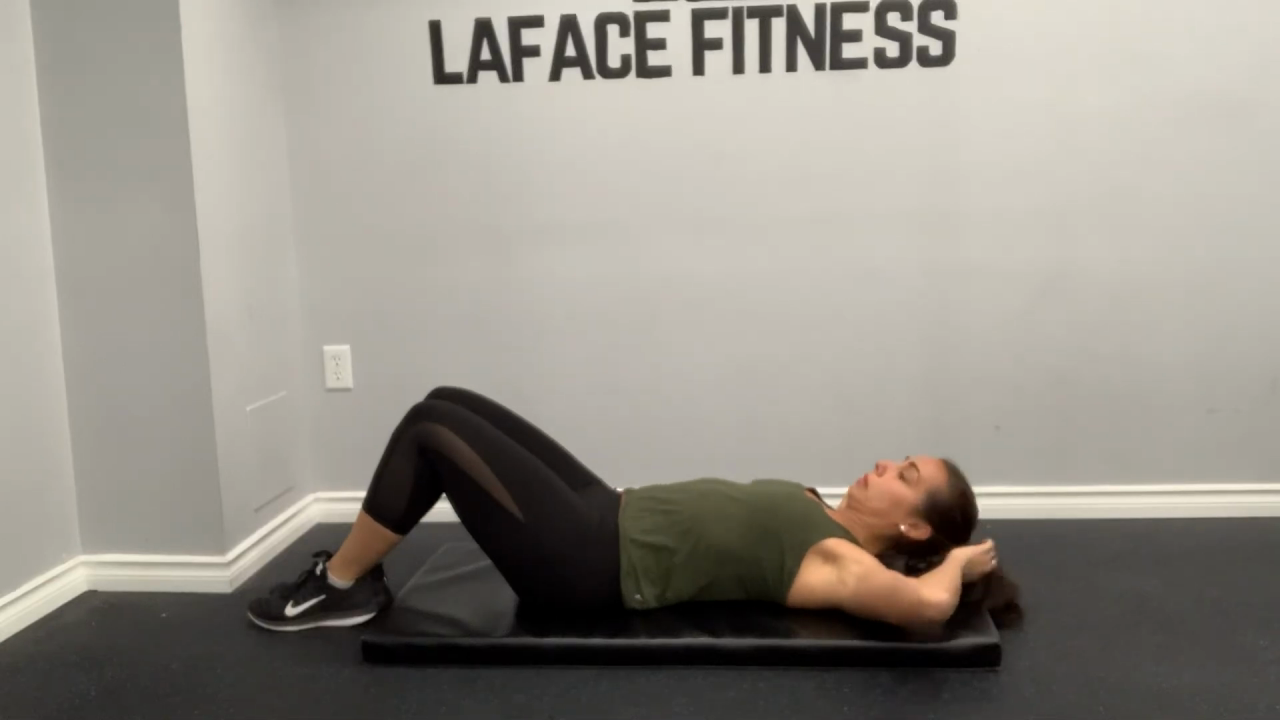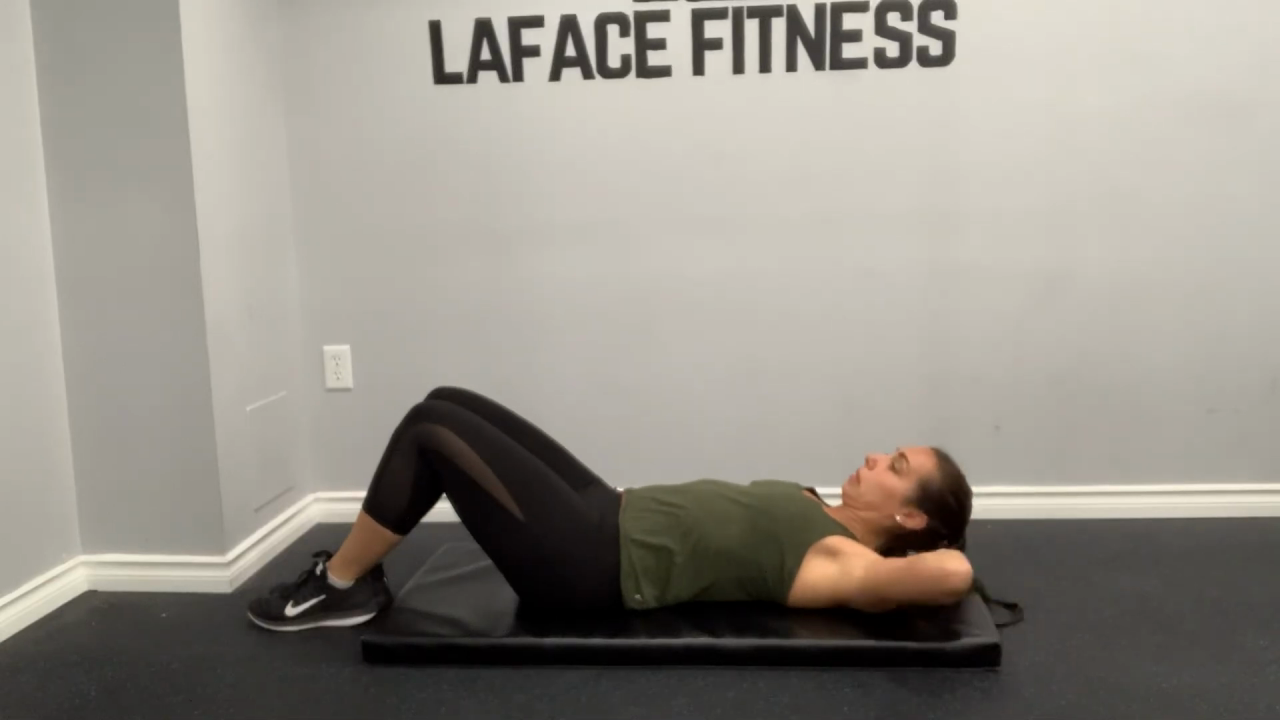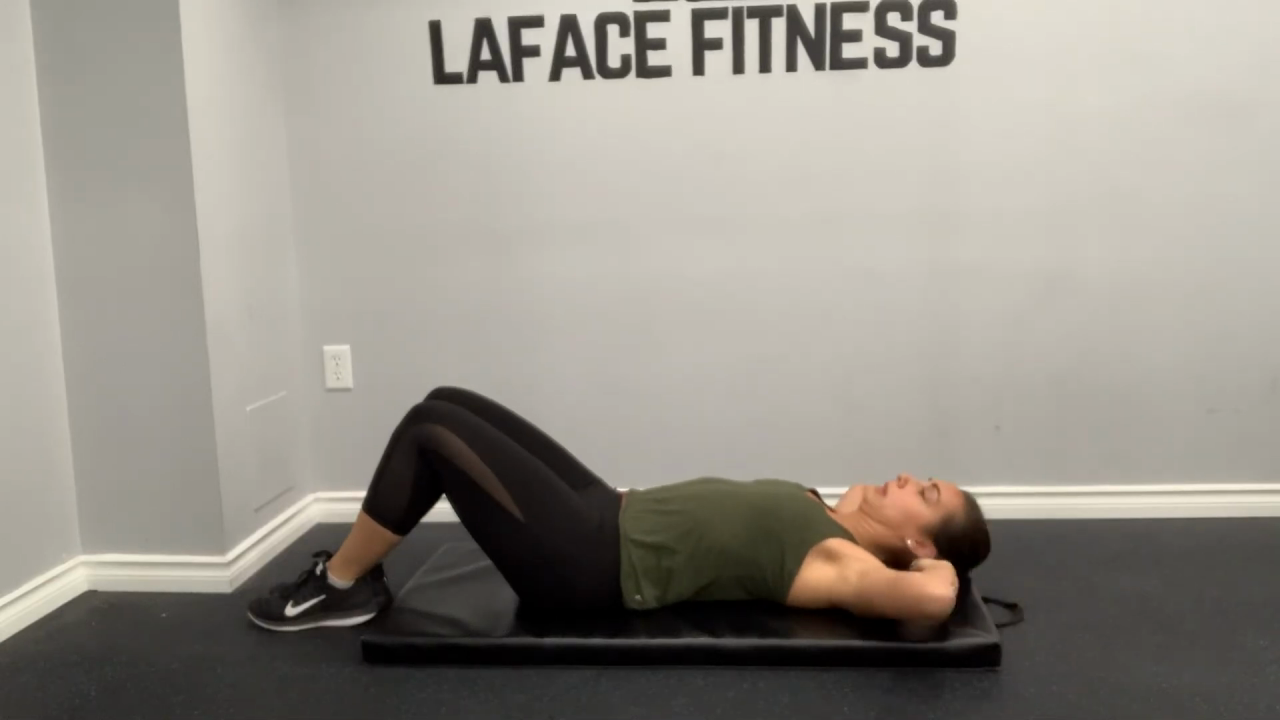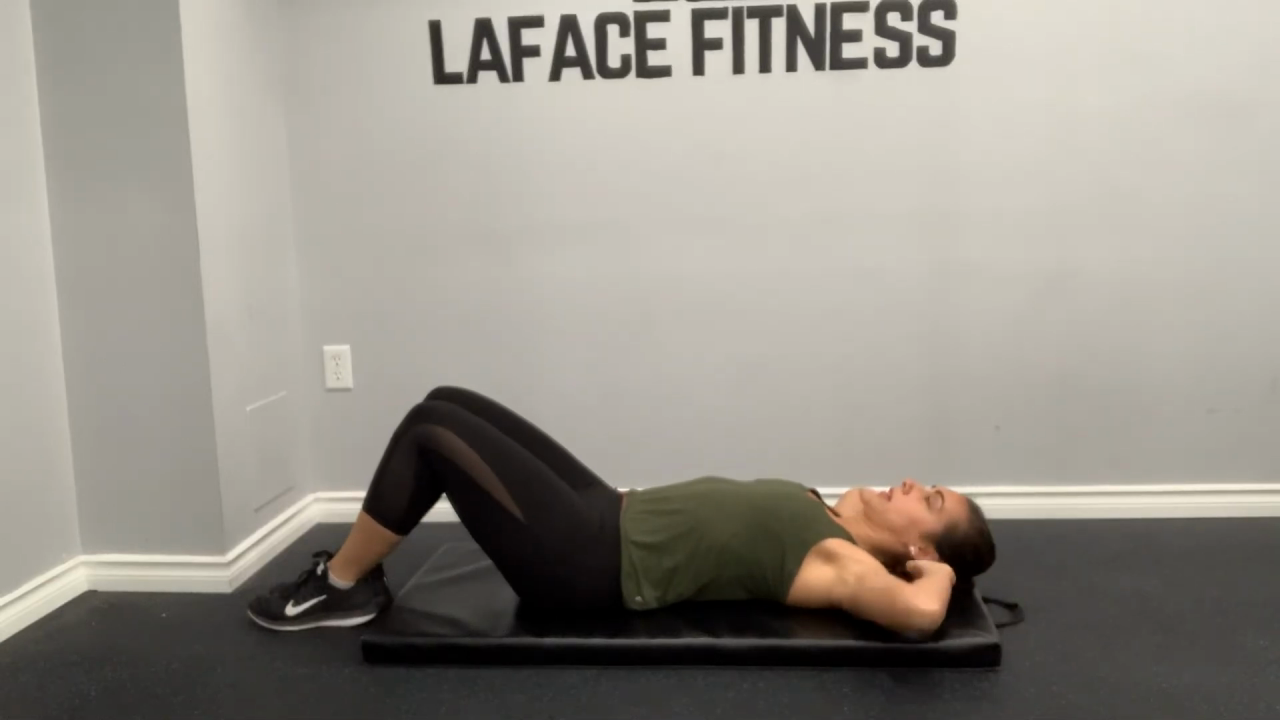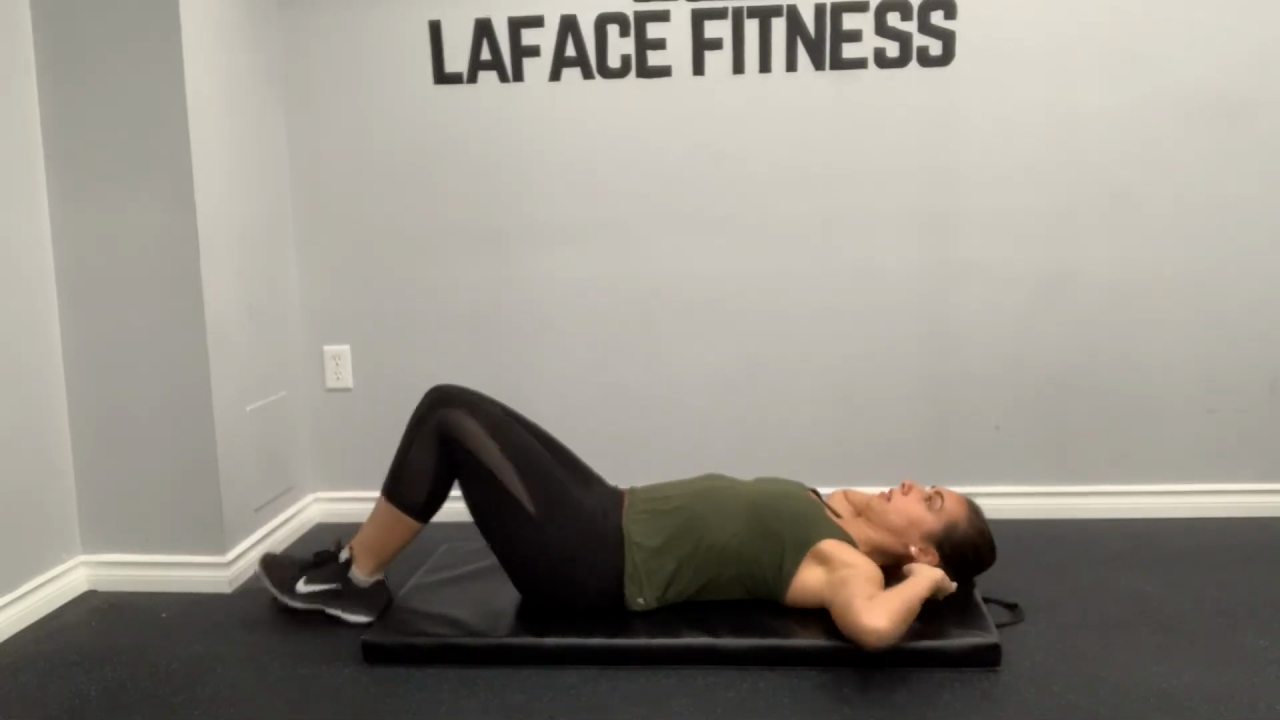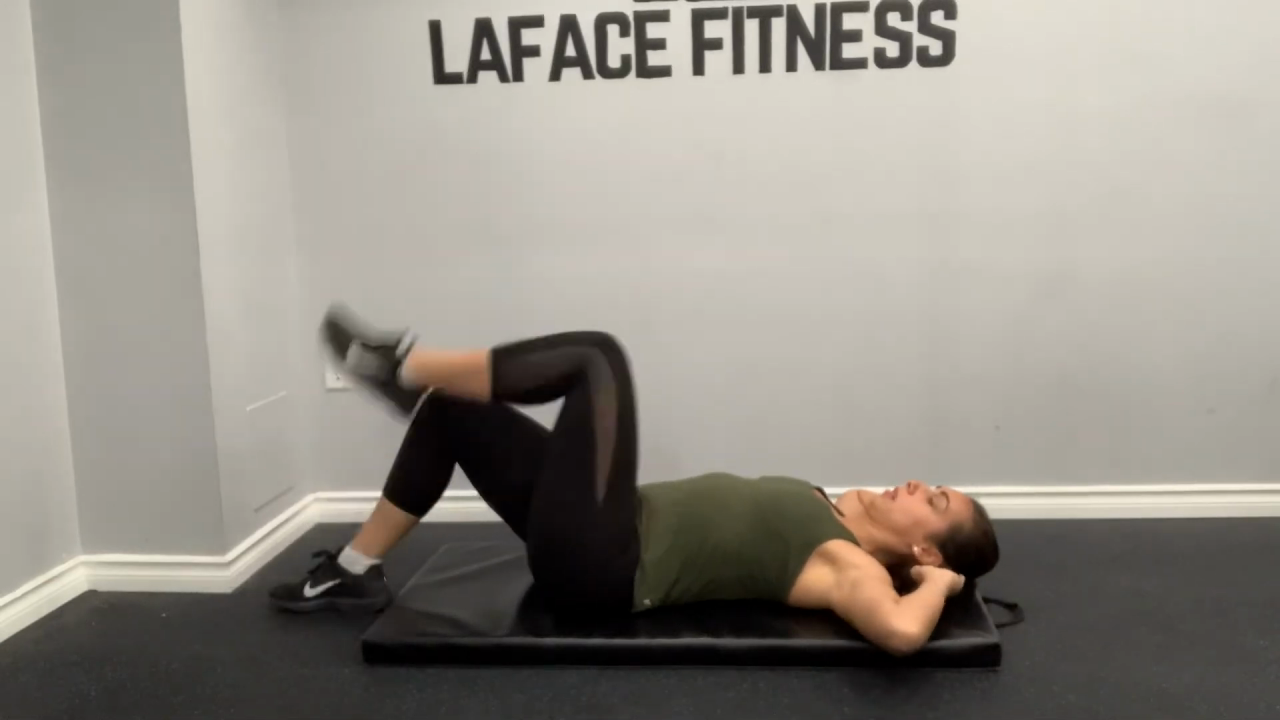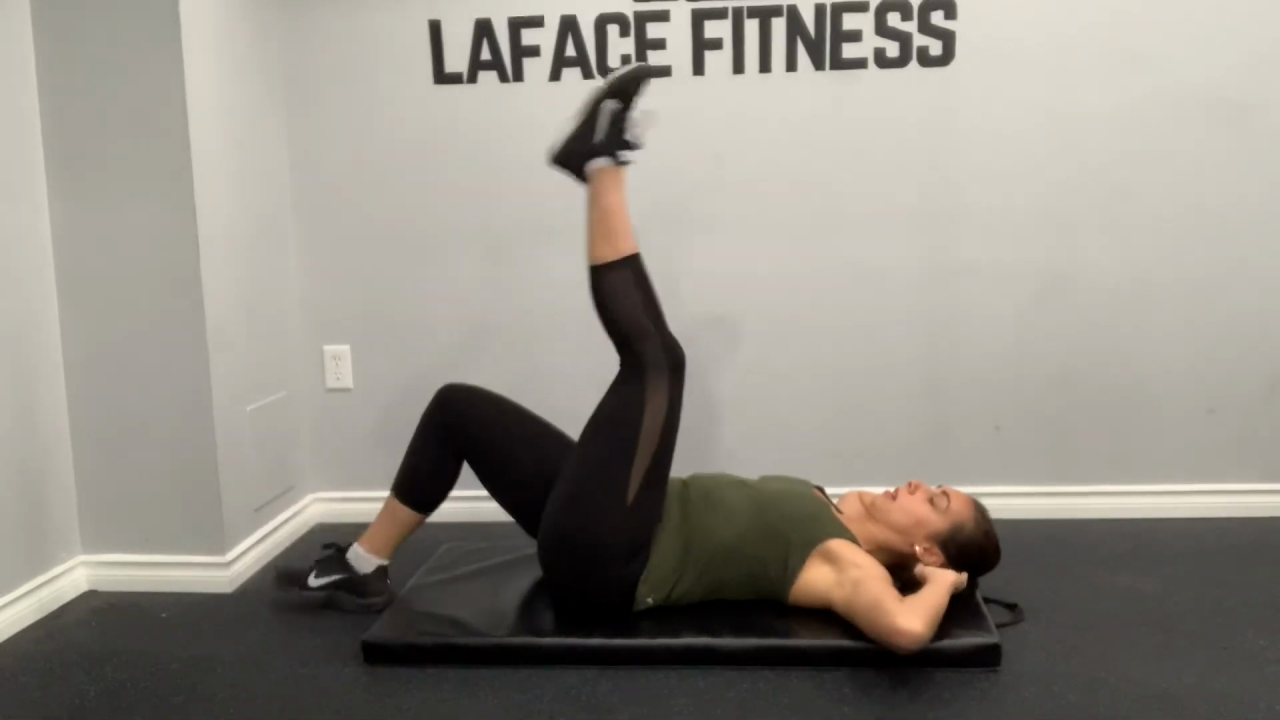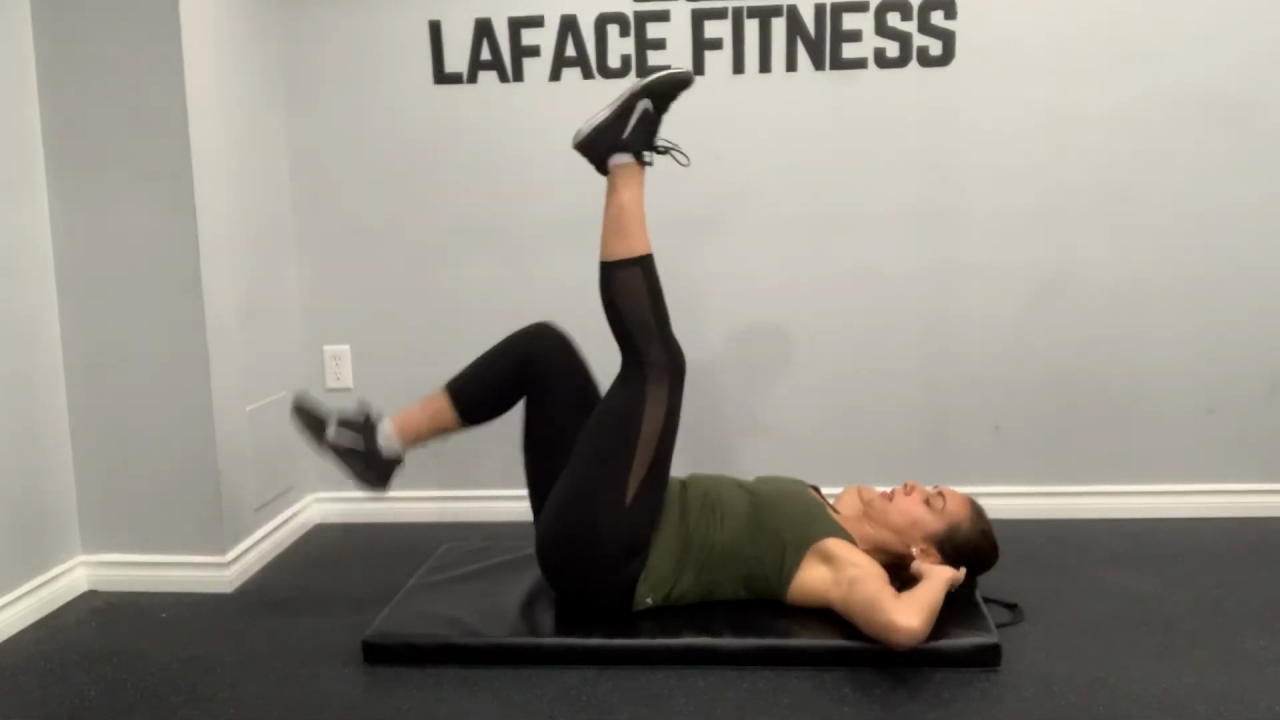
dt=0.3s
person 1, frame 1
left shoulder: (841, 567)
right shoulder: (833, 526)
left elbow: (930, 604)
left wrist: (958, 565)
left hip: (588, 566)
right hip: (608, 519)
left knee: (429, 431)
right knee: (447, 404)
left ankle: (337, 588)
right ankle: (356, 573)
person 1, frame 2
left shoulder: (846, 566)
right shoulder: (826, 522)
left elbow: (951, 578)
left wrist: (950, 557)
left hip: (586, 566)
right hip: (607, 517)
left knee: (430, 431)
right knee: (446, 403)
left ankle: (338, 589)
right ankle: (355, 572)
person 1, frame 3
left shoulder: (845, 568)
right shoulder: (832, 526)
left elbow: (933, 600)
left wrist: (941, 571)
right wrist: (861, 503)
left hip: (588, 566)
right hip: (607, 519)
left knee: (429, 431)
right knee: (447, 404)
left ankle: (338, 587)
right ankle: (358, 572)
person 1, frame 4
left shoulder: (847, 565)
right shoulder: (834, 528)
left elbow: (922, 613)
left wrist: (938, 576)
right wrist: (865, 505)
left hip: (589, 565)
right hip: (611, 516)
left knee: (430, 432)
right knee: (447, 403)
left ankle: (340, 586)
right ankle: (359, 568)
person 1, frame 5
left shoulder: (850, 567)
right shoulder: (839, 527)
left elbow: (874, 628)
left wrist: (921, 584)
left hip: (589, 564)
right hip: (610, 516)
left knee: (452, 423)
right knee: (448, 407)
left ankle: (353, 577)
right ankle: (359, 568)
person 1, frame 6
left shoulder: (855, 566)
right shoulder: (840, 524)
left elbow: (902, 631)
left wrist: (938, 585)
left hip: (598, 563)
right hip: (610, 531)
left knee: (597, 358)
right knee: (451, 406)
left ankle: (407, 369)
right ankle: (356, 568)
person 1, frame 7
left shoulder: (854, 568)
right shoulder: (837, 525)
left elbow: (906, 629)
left wrist: (943, 583)
left hip: (599, 563)
right hip: (591, 540)
left knee: (654, 357)
right knee: (458, 406)
right ankle: (363, 566)
person 1, frame 8
left shoulder: (852, 569)
right shoulder: (836, 523)
left elbow: (902, 626)
left wrist: (938, 581)
left hip: (600, 561)
right hip: (594, 540)
left knee: (655, 361)
right knee: (544, 345)
right ankle: (382, 440)
